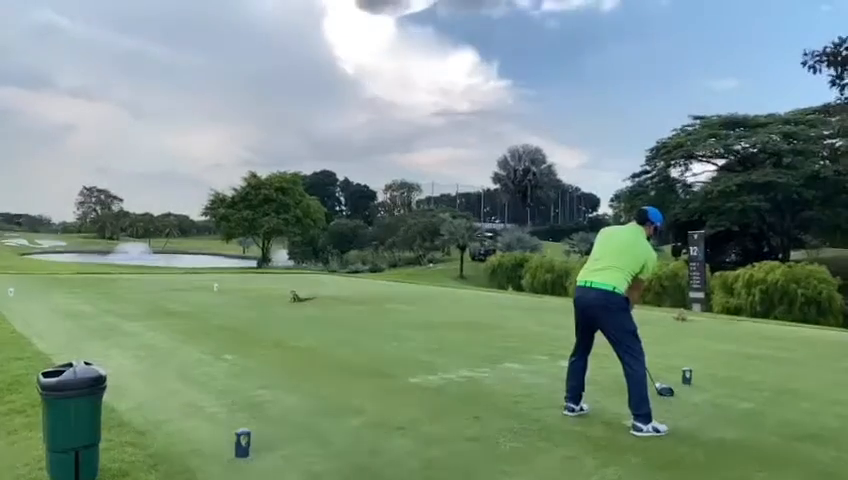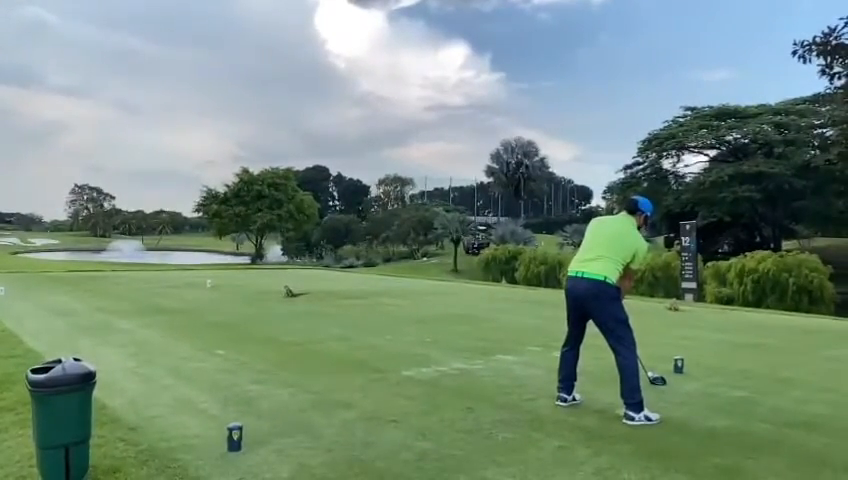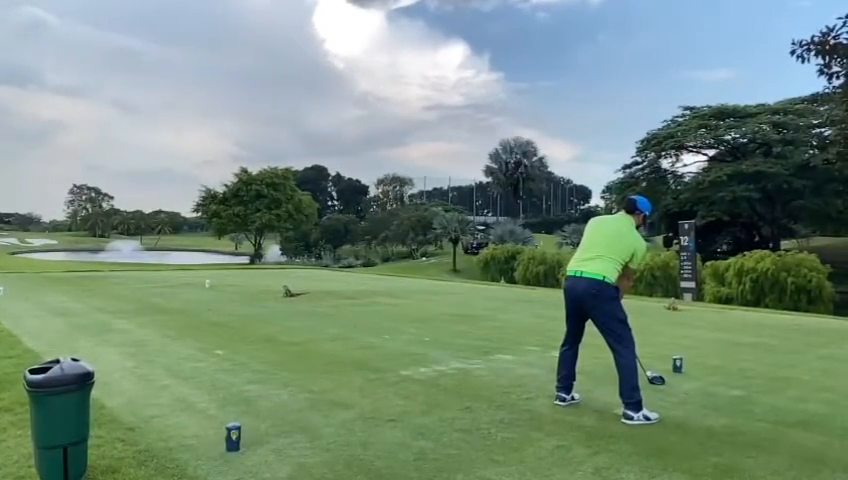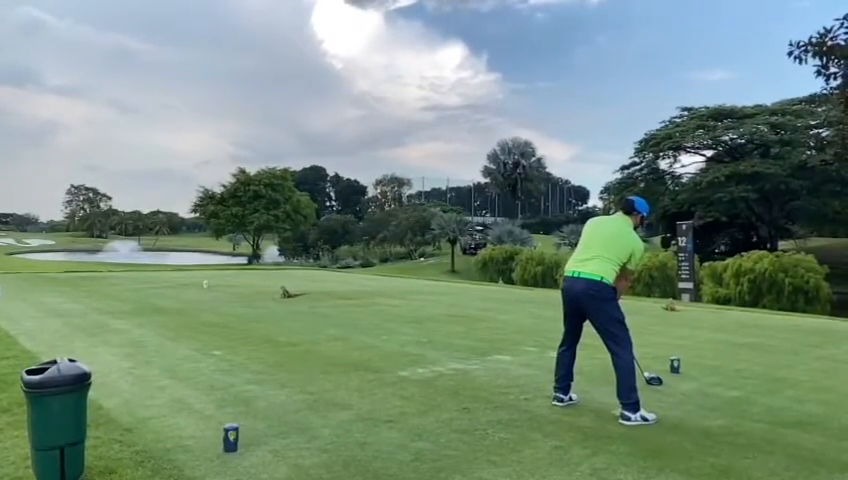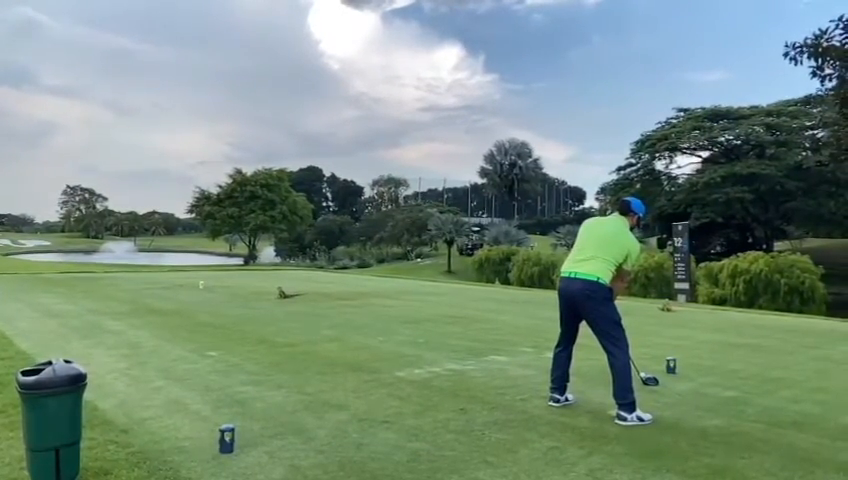
dt=1s
person 1, frame 1
left shoulder: (607, 231)
right shoulder: (648, 252)
right elbow: (635, 290)
right wrist: (625, 311)
left hip: (582, 290)
right hip: (608, 297)
left knee: (580, 349)
right knee: (633, 357)
left ankle: (572, 402)
right ankle: (642, 421)
person 1, frame 2
left shoulder: (597, 221)
right shoulder: (639, 241)
right elbow: (627, 278)
right wrist: (617, 299)
left hip: (573, 281)
right hip: (600, 287)
left knee: (572, 339)
right knee: (625, 347)
left ankle: (565, 392)
right ankle: (634, 410)
person 1, frame 3
left shoulder: (596, 221)
right shoulder: (638, 241)
right elbow: (626, 278)
right wrist: (615, 299)
left hip: (572, 280)
right hip: (598, 287)
left knee: (571, 338)
right knee: (624, 346)
left ankle: (563, 391)
right ankle: (633, 409)
person 1, frame 4
left shoulder: (594, 221)
right shoulder: (635, 241)
right elbow: (624, 279)
right wrist: (612, 300)
left hip: (570, 281)
right hip: (596, 287)
left knee: (569, 339)
right knee: (622, 347)
left ankle: (561, 392)
right ankle: (630, 410)
person 1, frame 5
left shoulder: (590, 222)
right shoulder: (631, 242)
right elbow: (621, 279)
right wrist: (608, 300)
left hip: (566, 281)
right hip: (592, 288)
left knee: (565, 339)
right knee: (618, 347)
left ankle: (557, 392)
right ankle: (626, 410)
